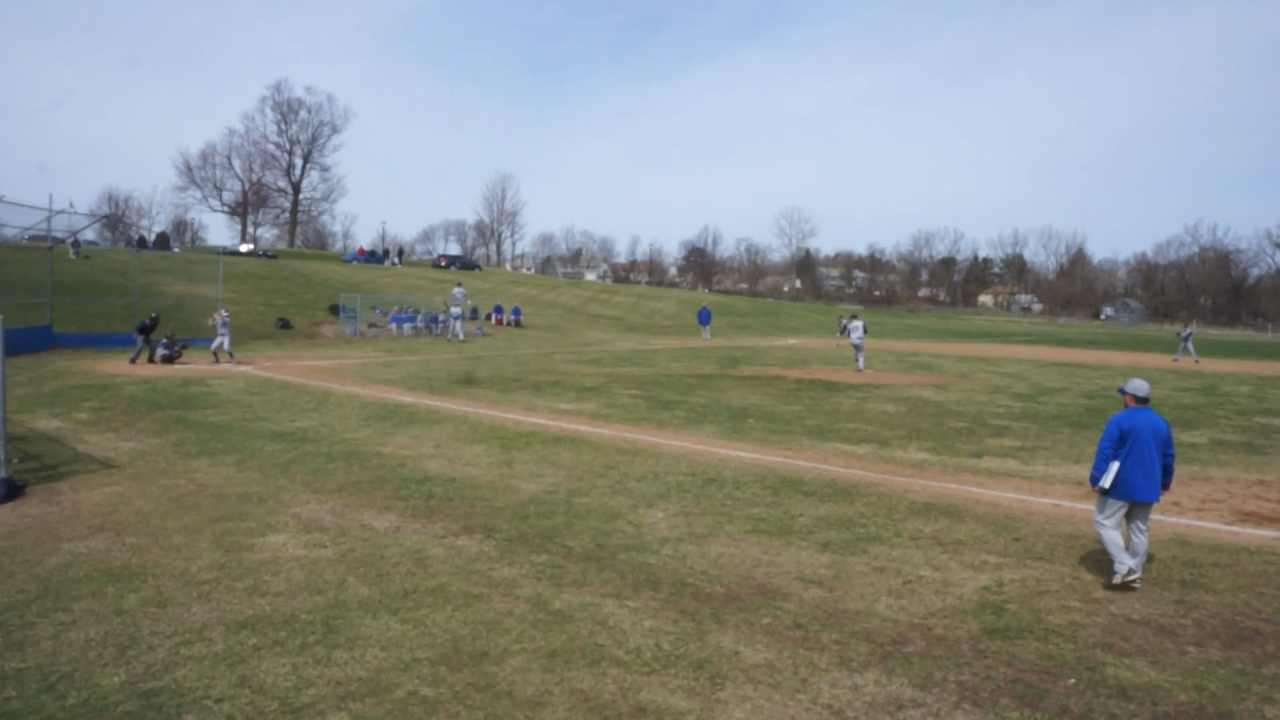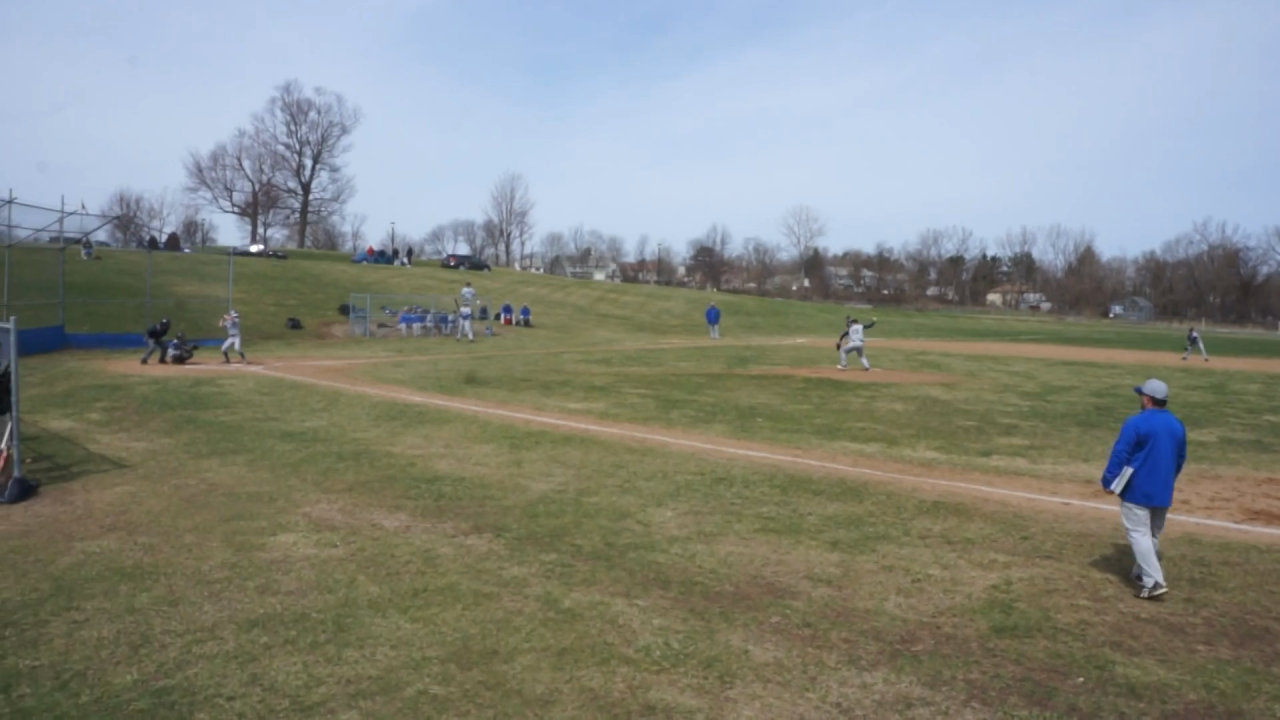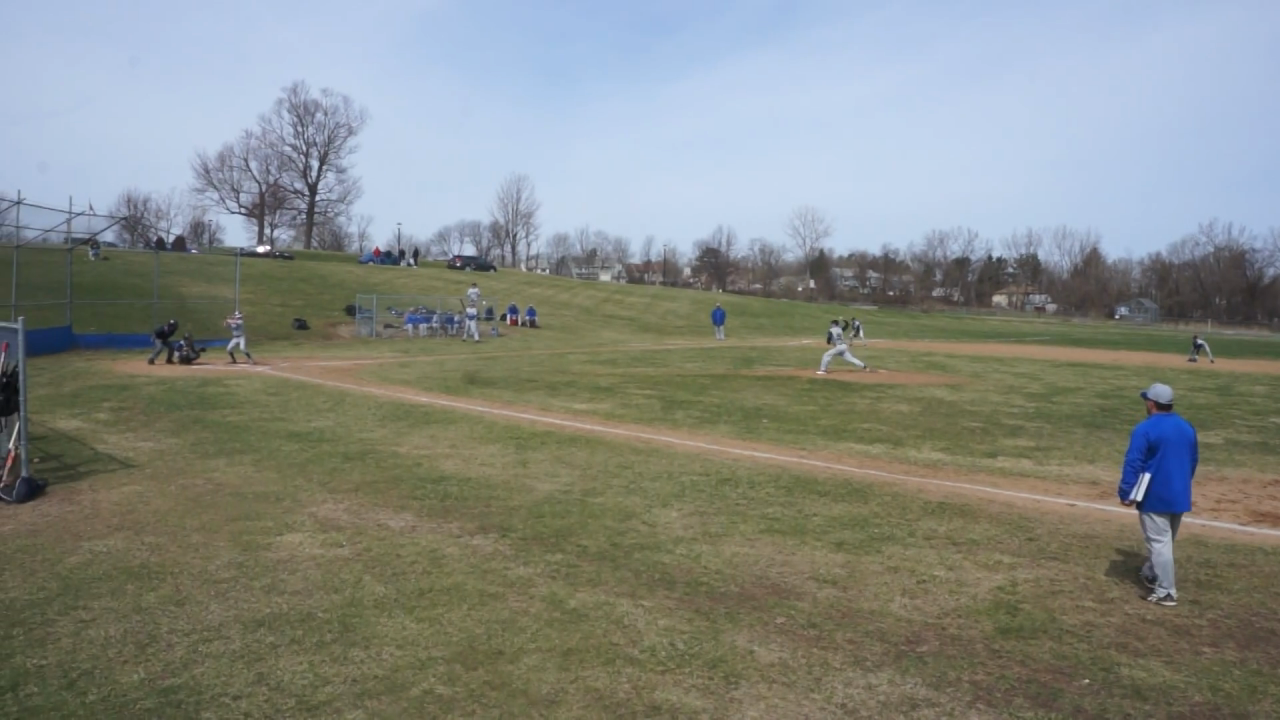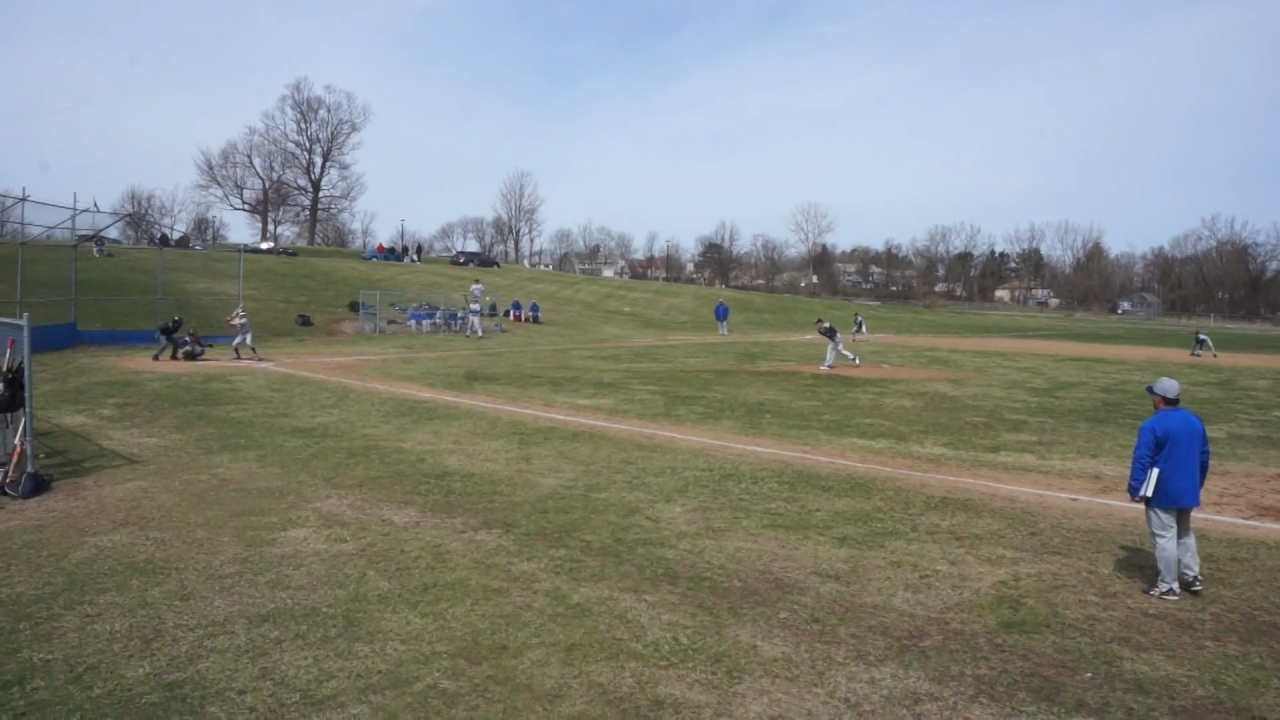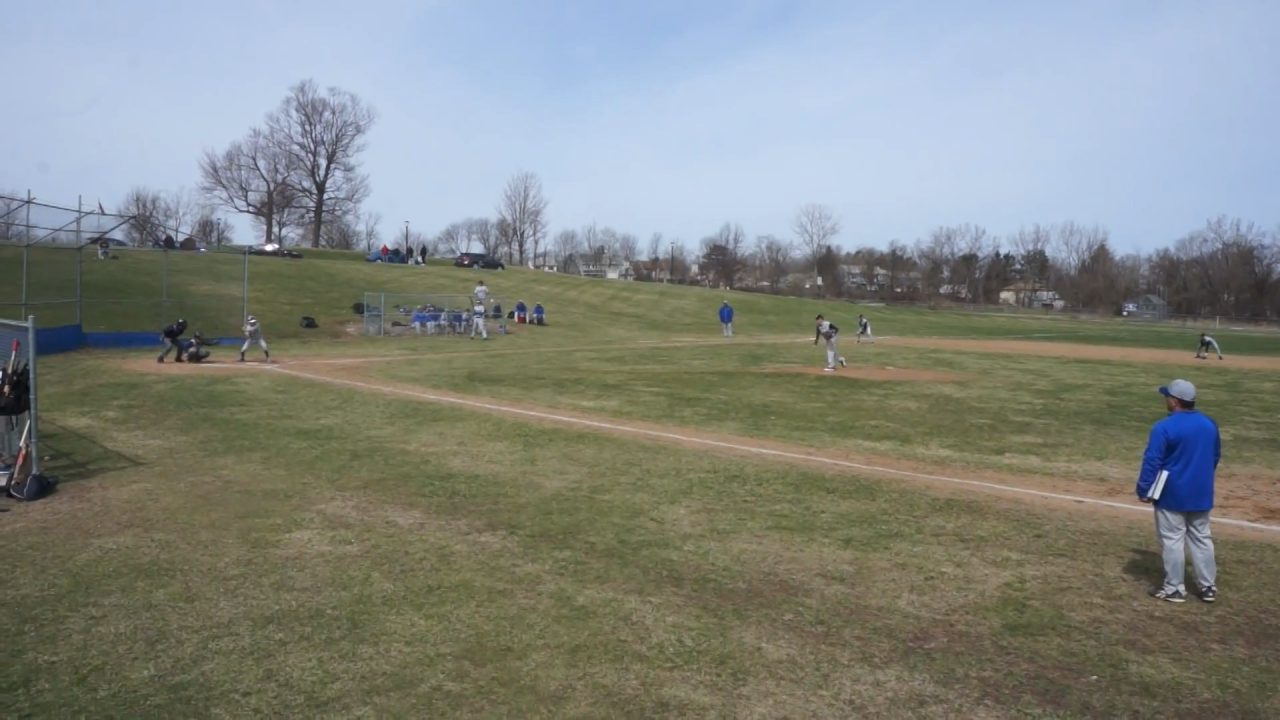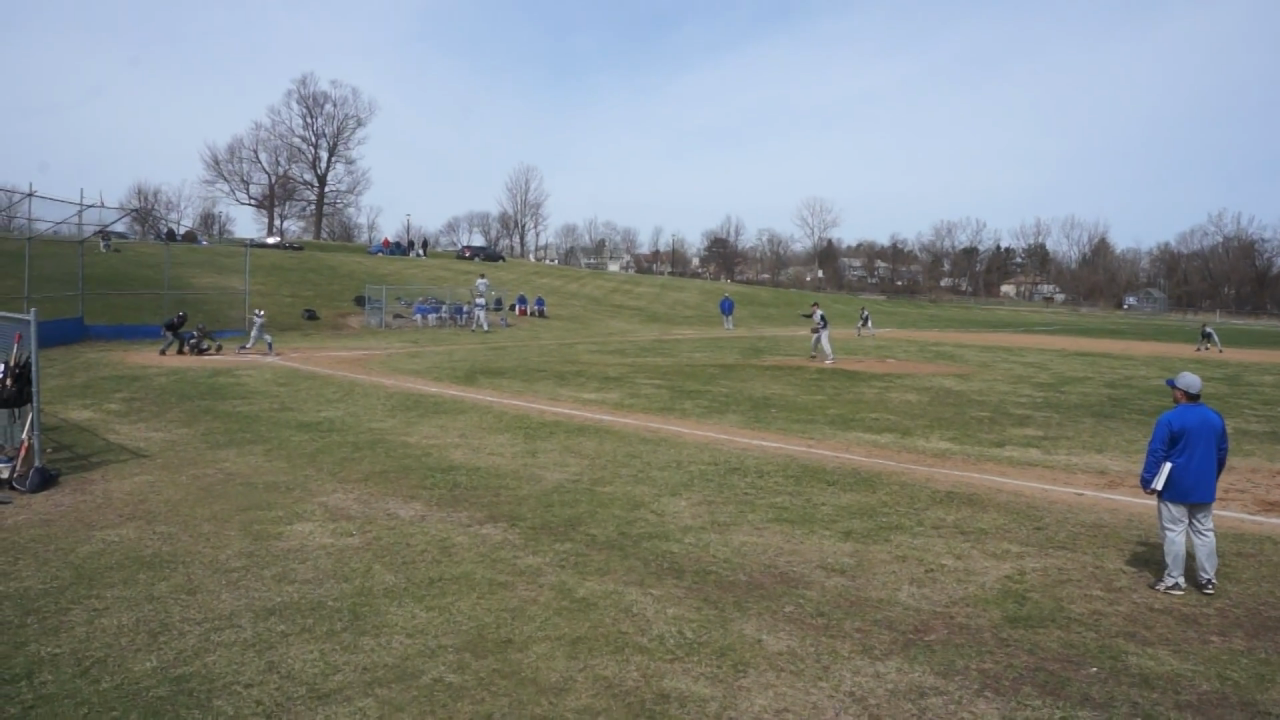
dt=0.3s
person 1, frame 1
left shoulder: (1119, 420)
right shoulder: (1161, 423)
left elbow: (1105, 451)
right elbow: (1169, 456)
left wrist: (1096, 480)
right wrist: (1165, 482)
left hip: (1120, 485)
right hip: (1148, 487)
left knee: (1105, 523)
right knee: (1139, 531)
left ankle: (1123, 568)
right ankle: (1133, 571)
person 1, frame 2
left shoulder: (1136, 423)
right shoulder: (1177, 425)
left elbow: (1120, 455)
right elbow: (1180, 458)
left wrist: (1109, 481)
left hip: (1137, 489)
right hip: (1163, 490)
left knee: (1138, 534)
right knee: (1152, 534)
left ankle: (1154, 581)
right ankle: (1142, 575)
person 1, frame 3
left shoulder: (1145, 429)
right shoulder: (1187, 427)
left elbow: (1133, 464)
right elbow: (1193, 461)
left wrist: (1126, 493)
left hip: (1155, 497)
right hip: (1180, 495)
left knee: (1159, 542)
right knee: (1166, 539)
left ankle: (1165, 592)
right ankle: (1150, 575)
person 1, frame 4
left shoulder: (1152, 425)
right shoulder: (1195, 421)
left elbow: (1141, 460)
right elbow: (1204, 455)
left wrist: (1136, 489)
right wrist: (1198, 482)
left hip: (1162, 492)
right hip: (1188, 490)
left knee: (1164, 537)
right knee: (1184, 534)
left ankle: (1168, 586)
right ankle: (1192, 577)
person 1, frame 5
left shoulder: (1165, 427)
right shoulder: (1210, 425)
left elbow: (1152, 461)
right elbow: (1215, 457)
left wrist: (1144, 489)
left hip: (1172, 495)
right hip: (1201, 494)
left knee: (1172, 541)
right knee: (1202, 539)
left ankle: (1174, 588)
right ankle: (1208, 587)
person 1, frame 6
left shoulder: (1170, 419)
right shoulder: (1215, 418)
left elbow: (1156, 453)
right elbow: (1222, 452)
left wrist: (1148, 481)
right wrist: (1212, 477)
left hip: (1175, 487)
right hip: (1204, 487)
left knee: (1174, 533)
right knee: (1204, 532)
left ankle: (1174, 580)
right ankle: (1208, 580)
